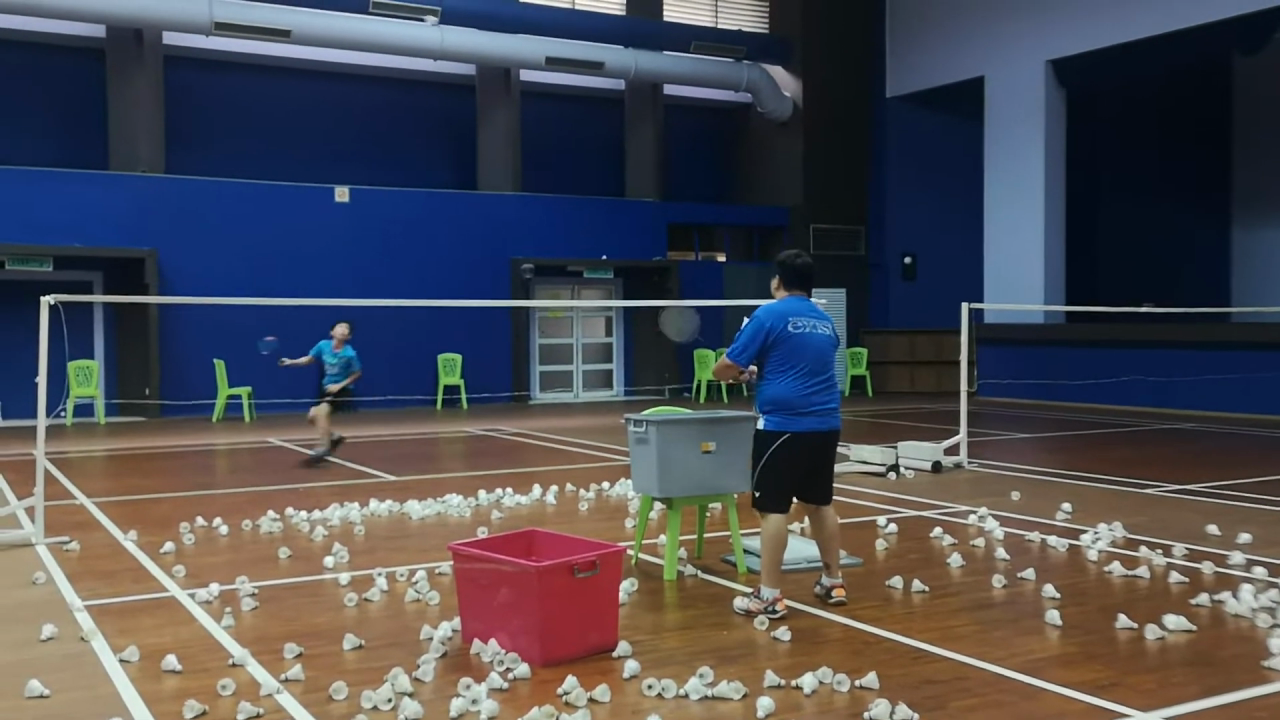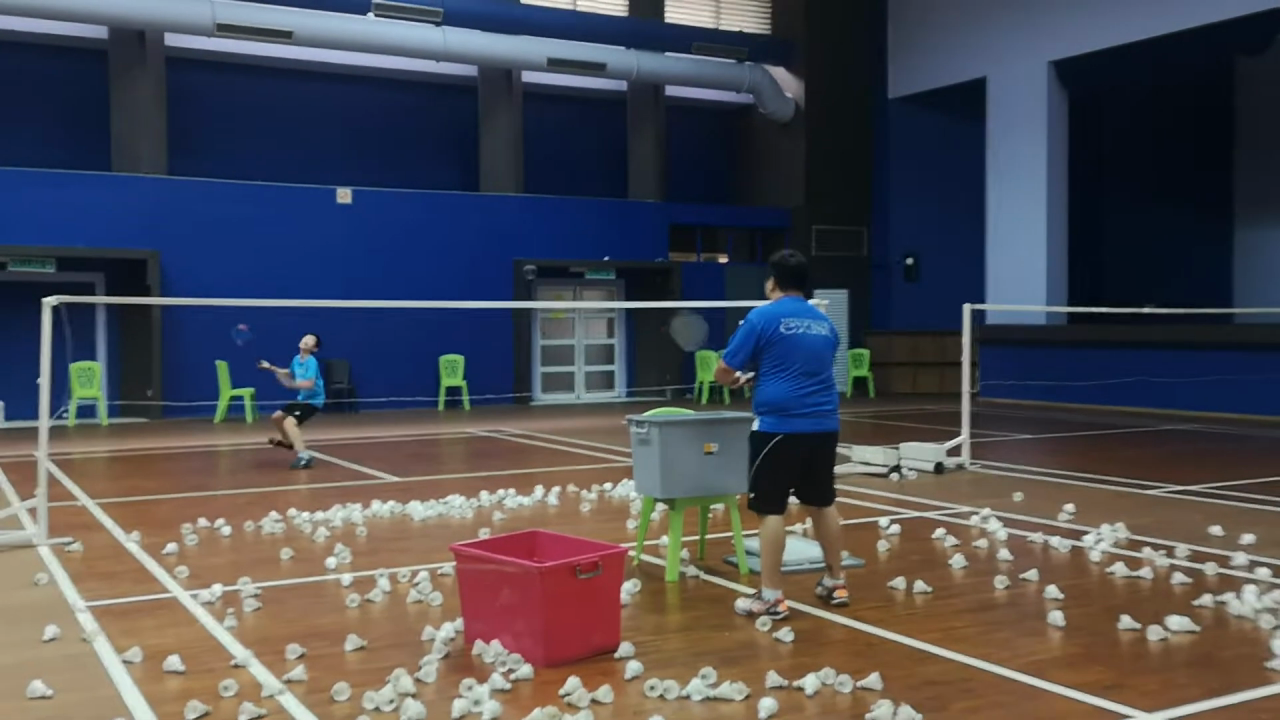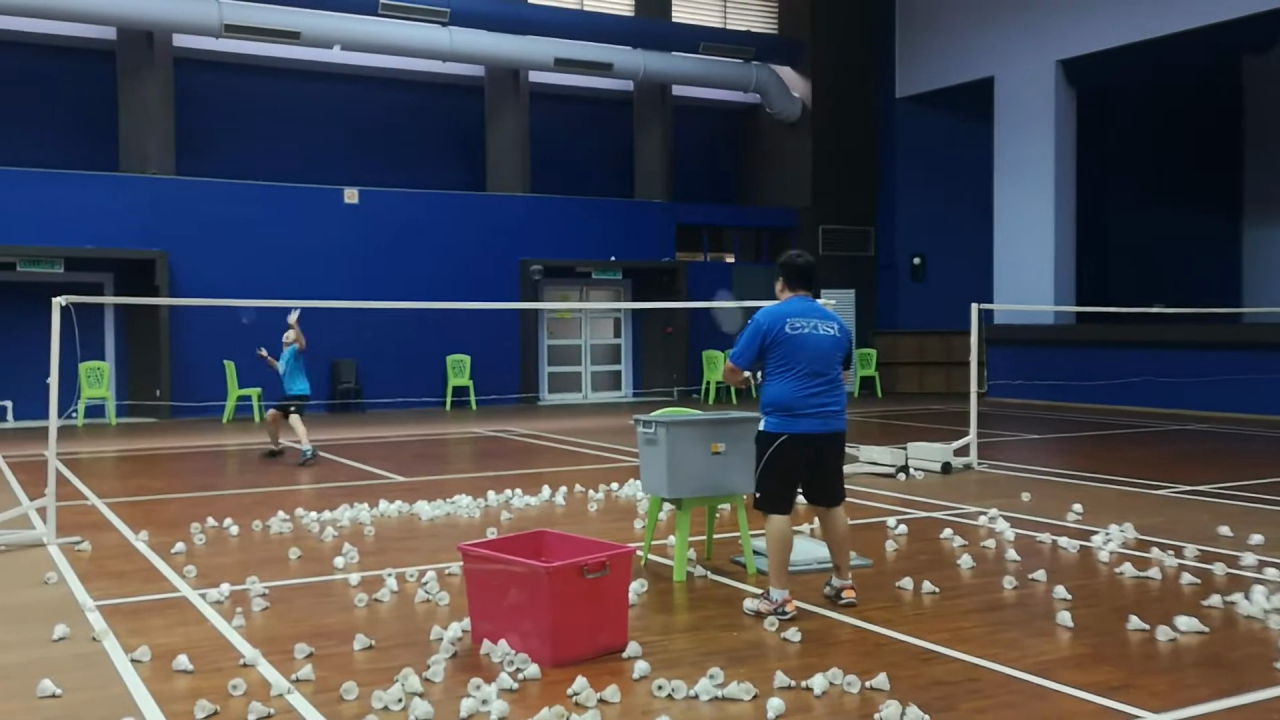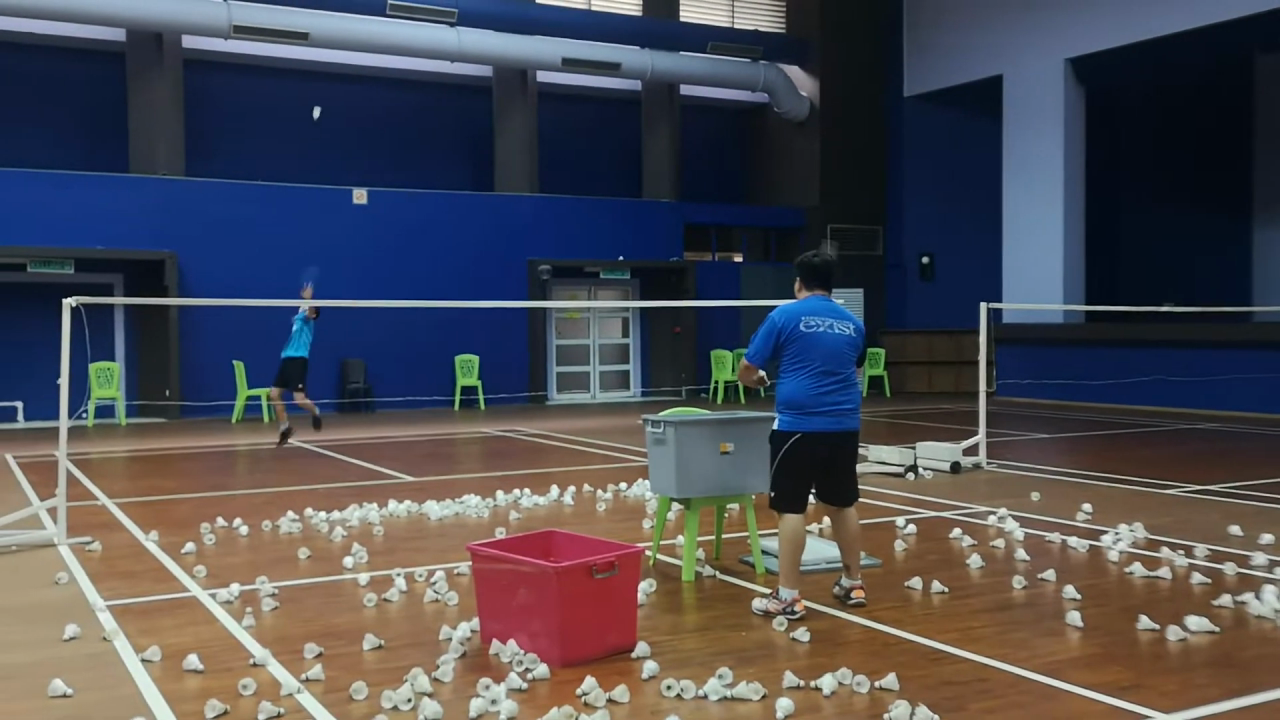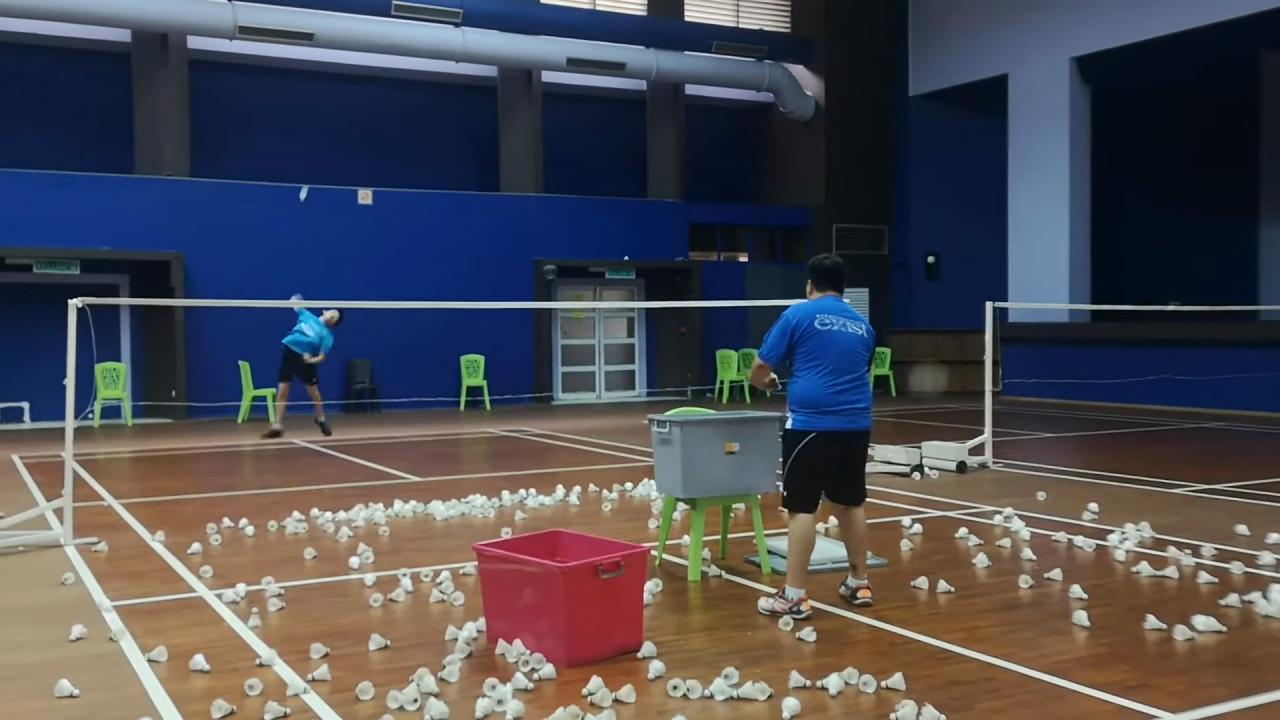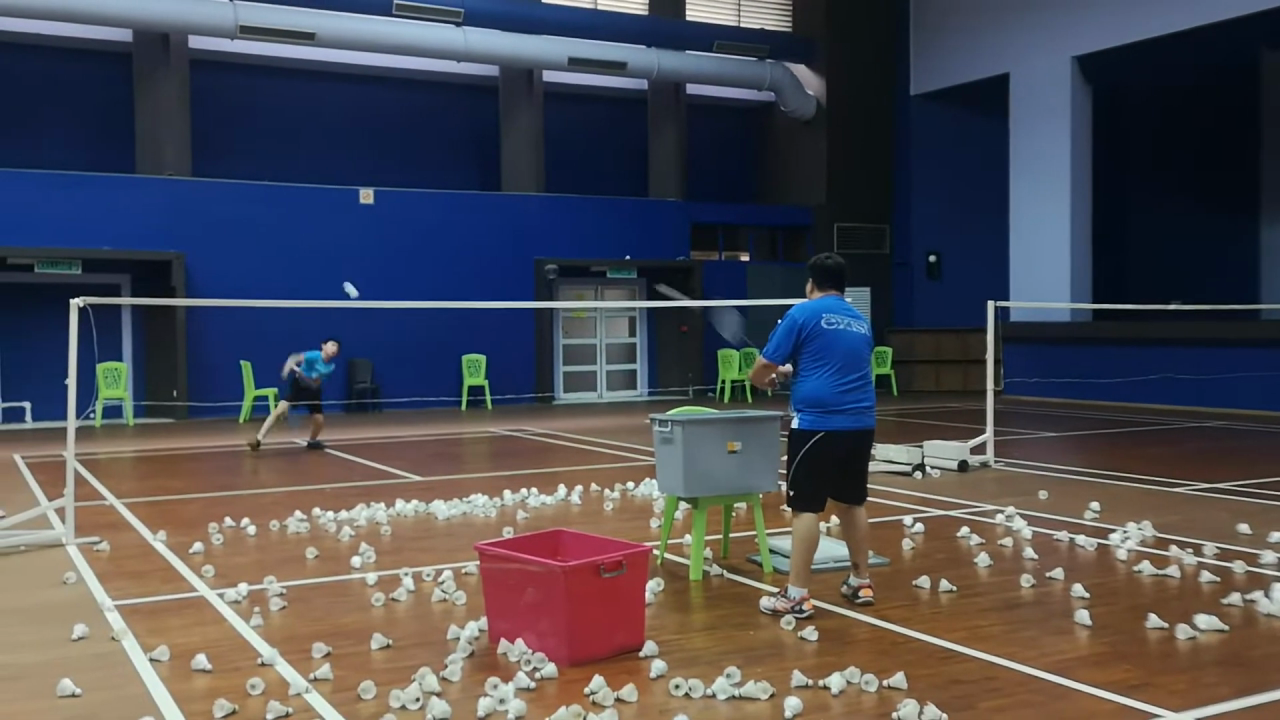
dt=0.2s
person 1, frame 1
left shoulder: (768, 316)
right shoulder: (826, 322)
left elbow: (727, 368)
left wrist: (724, 374)
right wrist: (758, 372)
left hip: (783, 425)
right hip: (826, 425)
left knee: (773, 508)
right knee: (821, 503)
left ankle: (769, 596)
right ankle: (833, 582)
person 1, frame 2
left shoulder: (762, 317)
right shoulder: (824, 323)
left elbow: (724, 371)
left wrist: (732, 380)
left hip: (779, 427)
right hip: (824, 426)
left knee: (770, 509)
right knee: (823, 504)
left ankle: (771, 597)
right ankle: (835, 583)
person 1, frame 3
left shoulder: (769, 318)
right shoulder: (836, 324)
left elbow: (732, 370)
left wrist: (742, 380)
left hip: (784, 427)
right hip: (831, 428)
left knee: (777, 510)
right knee: (831, 505)
left ankle: (778, 597)
right ankle: (843, 584)
person 1, frame 4
left shoulder: (784, 316)
right shoulder: (853, 323)
left elbow: (746, 369)
left wrist: (755, 380)
left hip: (798, 425)
right hip: (844, 426)
left knee: (791, 508)
right knee: (843, 504)
left ankle: (787, 597)
right ankle: (853, 584)
person 1, frame 5
left shoulder: (798, 314)
right shoulder: (862, 325)
left elbow: (760, 367)
left wrist: (764, 382)
left hip: (812, 424)
right hip: (856, 425)
left knee: (801, 508)
right knee: (850, 504)
left ankle: (794, 596)
right ankle: (859, 583)
person 1, frame 6
left shoulder: (803, 314)
right shoulder: (861, 323)
left elbow: (765, 365)
left wrist: (762, 381)
right wrist: (793, 372)
left hip: (817, 423)
right hip: (860, 424)
left knee: (806, 507)
right knee: (852, 503)
left ankle: (796, 595)
right ankle: (861, 582)
